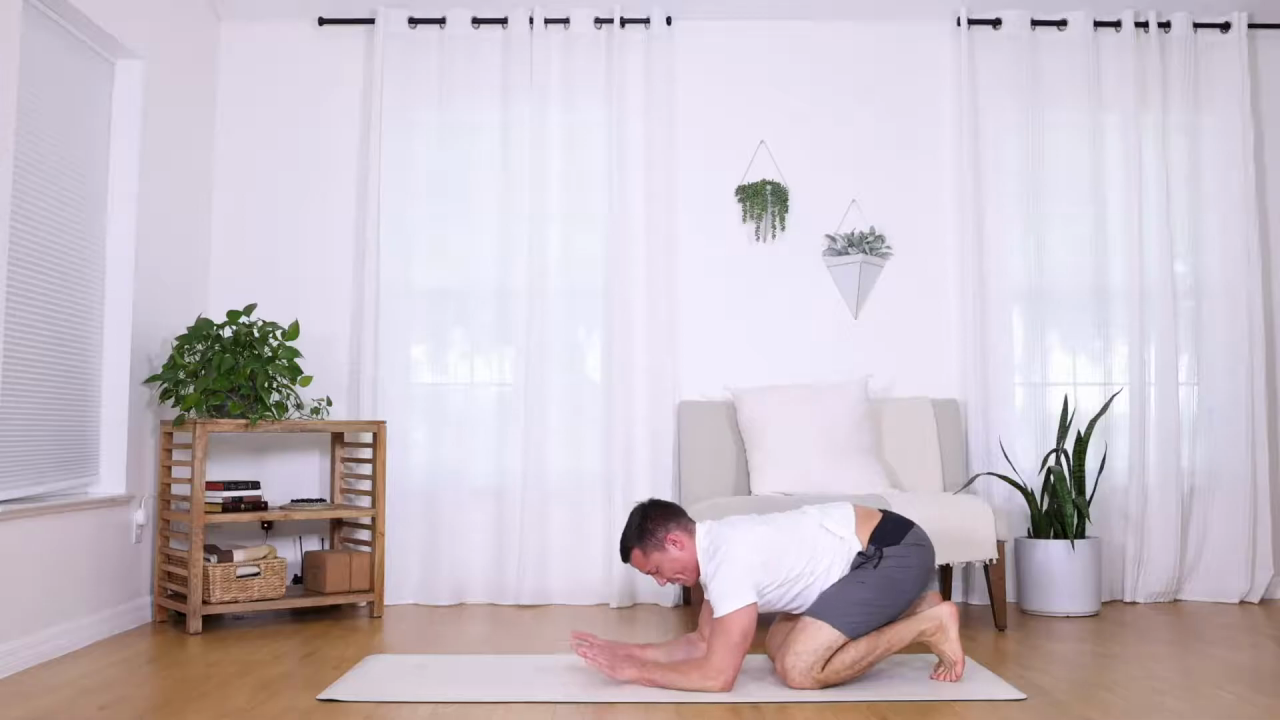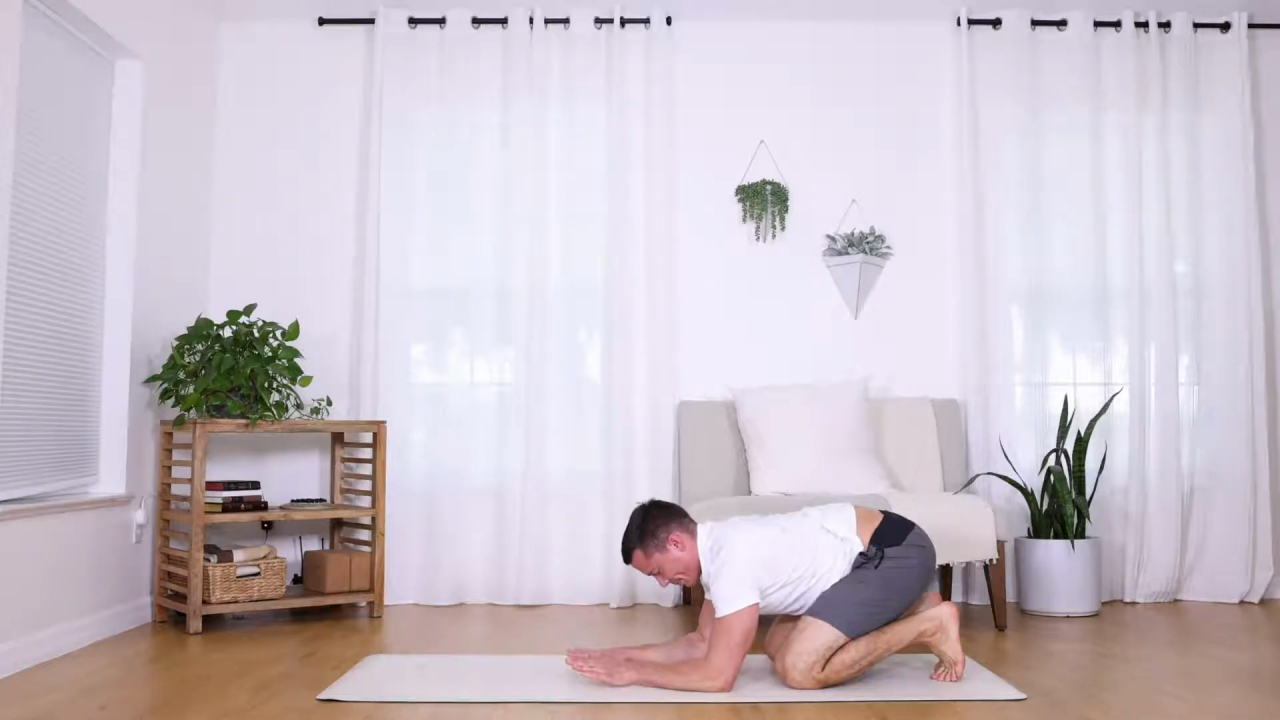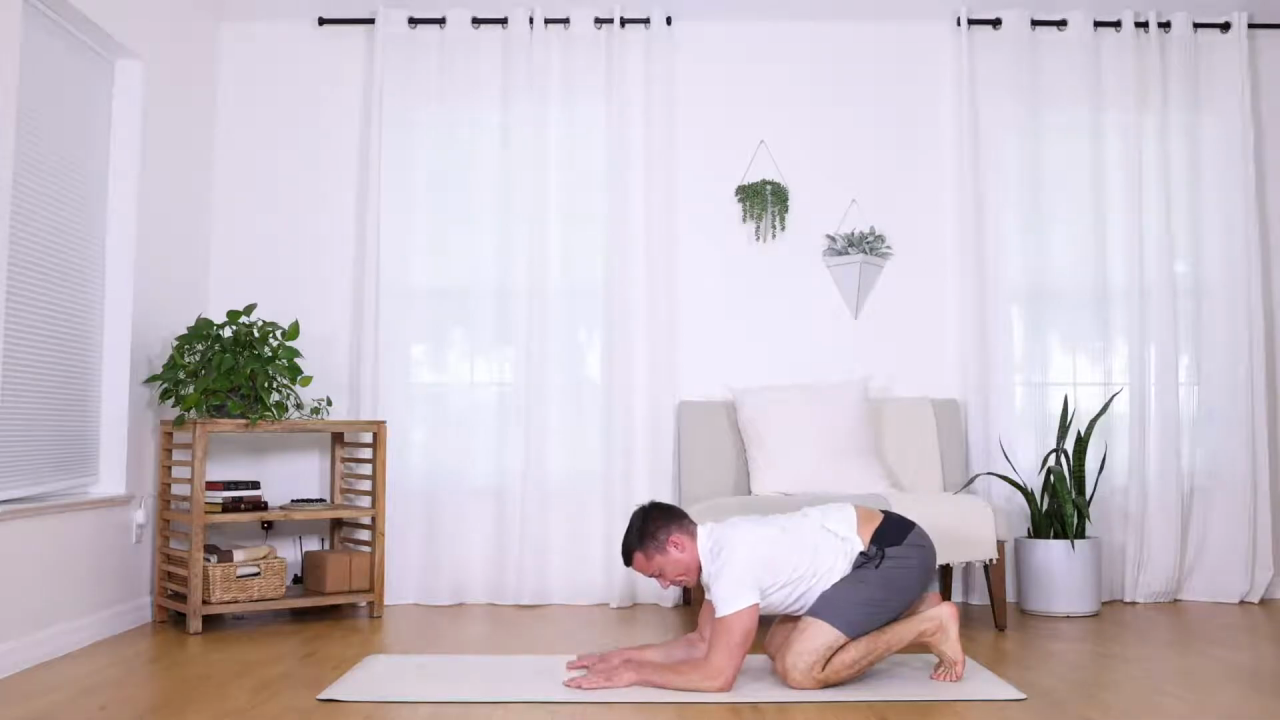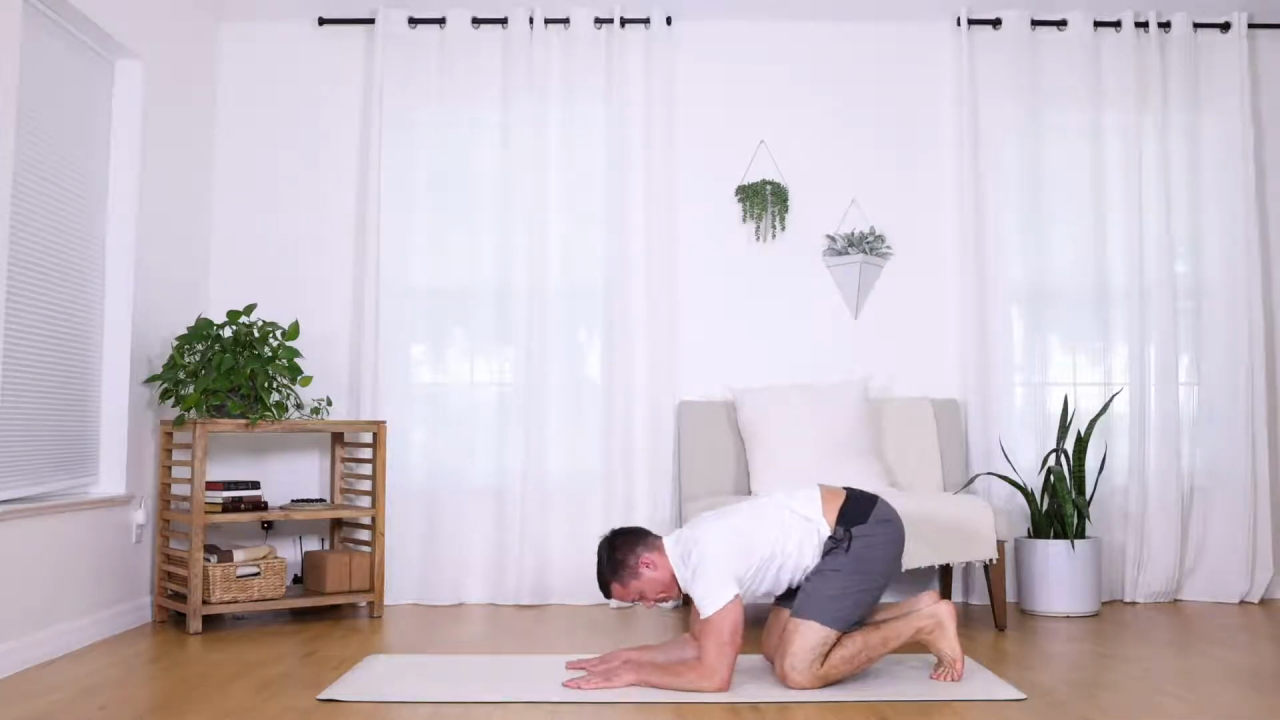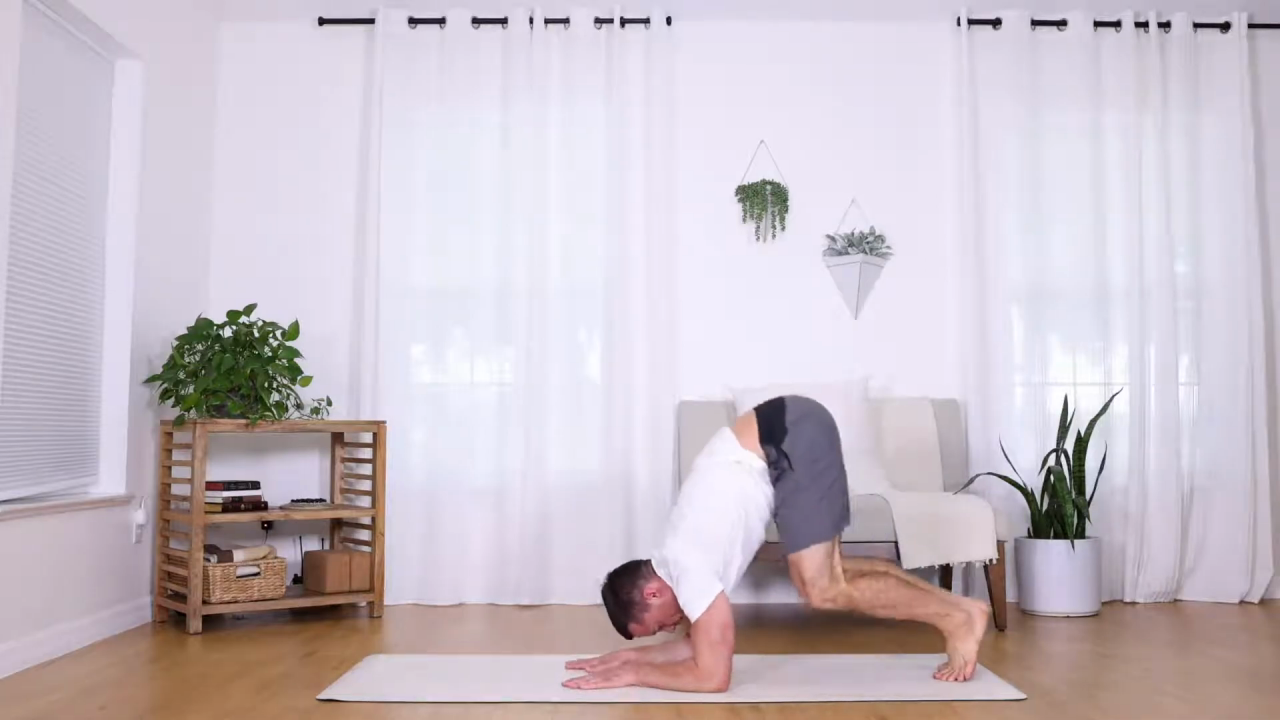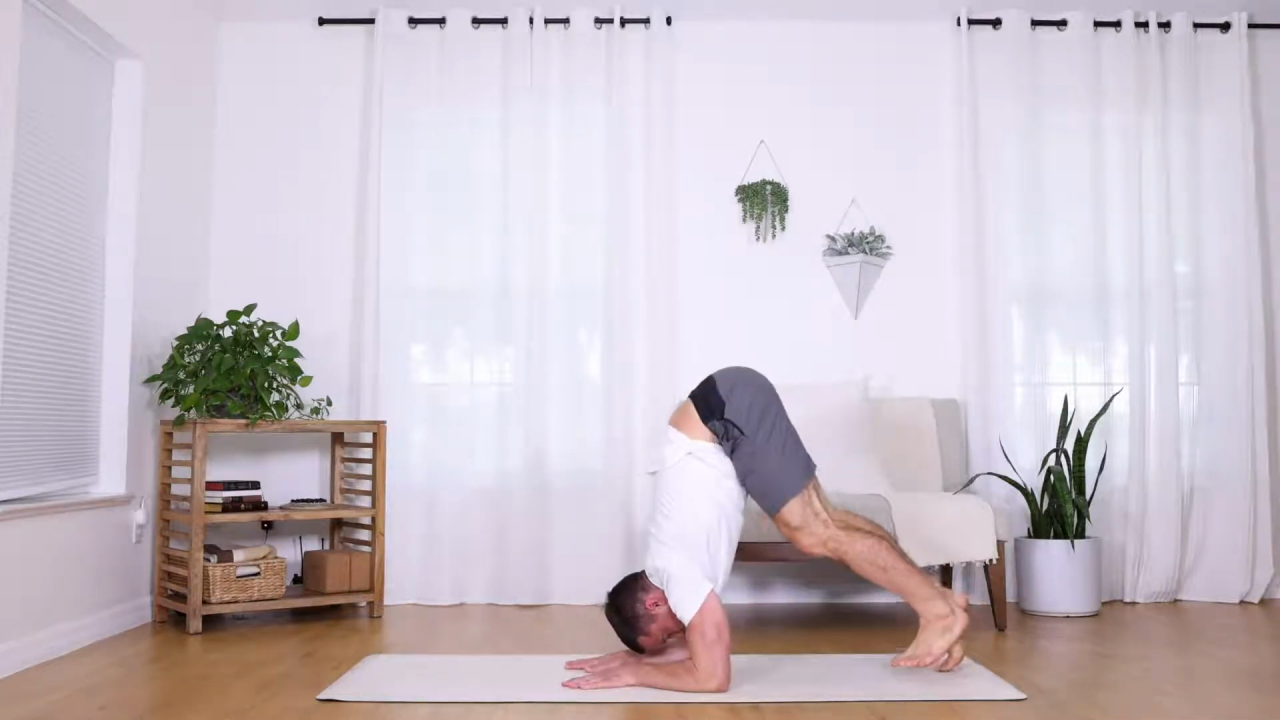
dt=0.7s
person 1, frame 1
left shoulder: (728, 559)
right shoulder: (716, 544)
left elbow: (717, 675)
right elbow: (703, 642)
left wrist: (636, 670)
right wrist: (628, 650)
left hip: (895, 551)
right hip: (873, 549)
left knee: (797, 668)
right knee: (778, 646)
left ankle: (928, 624)
right ankle: (914, 607)
person 1, frame 2
left shoulder: (731, 560)
right shoulder: (716, 545)
left elbow: (718, 675)
right elbow: (703, 643)
left wrist: (633, 673)
right wrist: (625, 654)
left hip: (896, 552)
right hip: (873, 550)
left knee: (799, 669)
right knee: (778, 647)
left ankle: (929, 625)
right ankle: (912, 607)
person 1, frame 3
left shoulder: (731, 561)
right shoulder: (717, 547)
left elbow: (717, 675)
right elbow: (703, 642)
left wrist: (633, 674)
right wrist: (625, 655)
left hip: (896, 554)
right hip: (873, 550)
left knee: (799, 669)
right knee: (778, 648)
left ankle: (929, 625)
right ankle: (912, 609)
person 1, frame 4
left shoulder: (705, 560)
right shoulder: (692, 548)
left elbow: (714, 676)
right elbow: (700, 643)
left wrist: (634, 674)
right wrist: (626, 655)
left hip: (865, 532)
right hip: (846, 532)
left knee: (798, 670)
right knee: (776, 648)
left ankle: (926, 622)
right ankle: (916, 608)
person 1, frame 5
left shoulder: (687, 568)
right shoulder: (678, 562)
left elbow: (713, 677)
right elbow: (704, 642)
left wrist: (633, 674)
right wrist: (632, 655)
left hip: (790, 435)
right hip: (786, 433)
left knee: (822, 589)
right knee: (825, 574)
left ankle: (959, 619)
right ankle: (958, 608)
person 1, frame 6
left shoulder: (677, 573)
right shoulder: (674, 566)
left elbow: (712, 677)
right elbow: (700, 641)
left wrist: (633, 674)
right wrist: (633, 657)
right hip: (726, 411)
left knee: (814, 534)
right knee: (821, 522)
left ankle: (938, 611)
right ankle: (940, 600)
